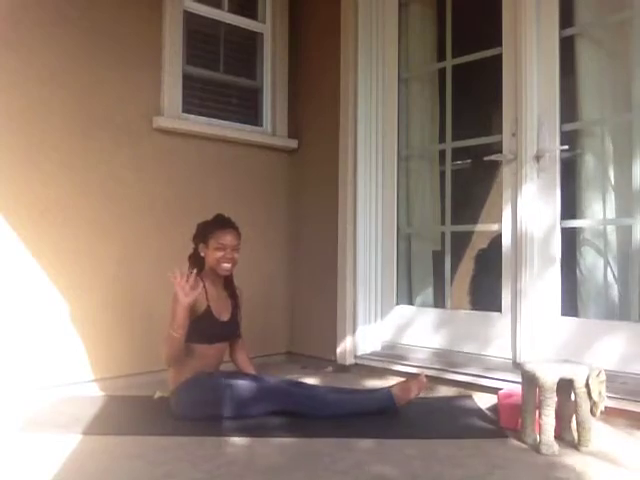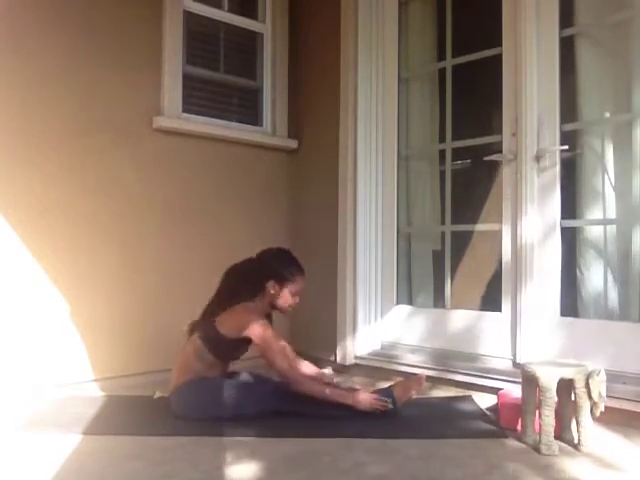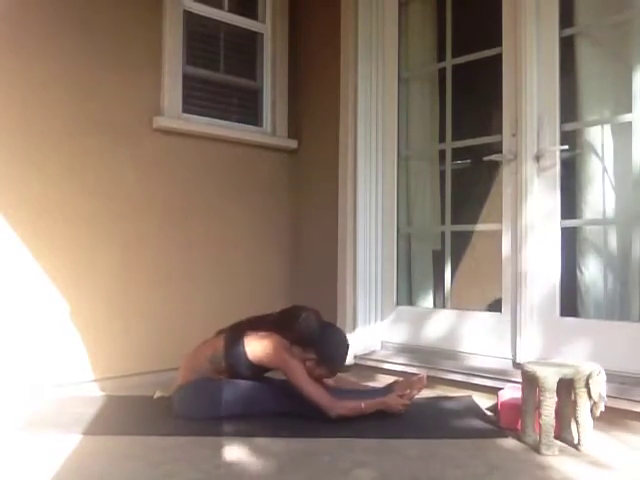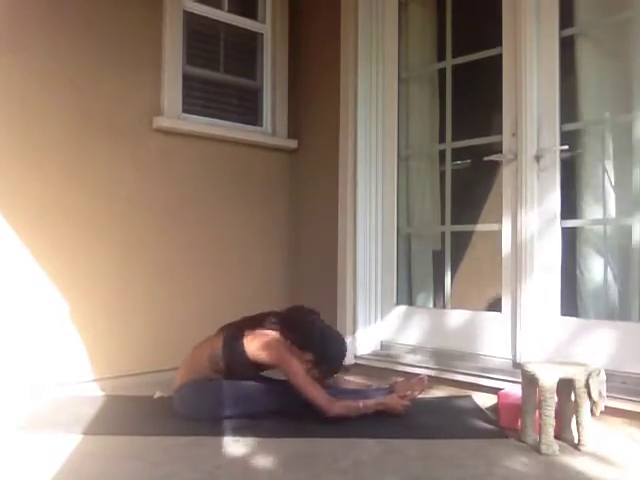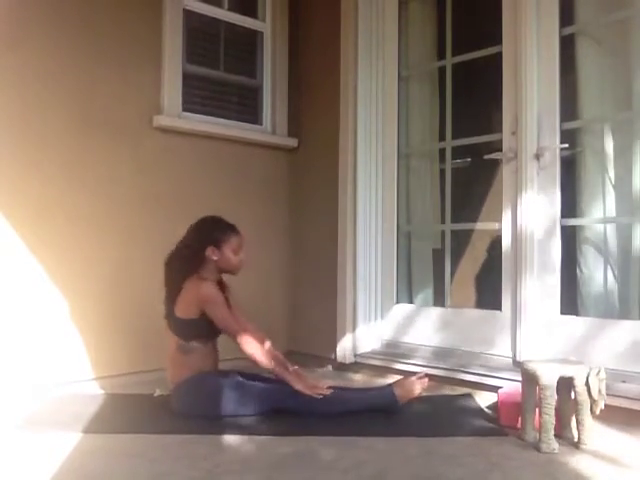
dt=1s
person 1, frame 1
left shoulder: (233, 294)
right shoulder: (193, 291)
right elbow: (171, 358)
left wrist: (261, 384)
right wrist: (182, 306)
left hip: (213, 383)
right hip: (191, 392)
left knee: (288, 387)
right knee: (283, 395)
left ankle: (385, 396)
right ankle: (389, 398)
person 1, frame 2
left shoulder: (256, 312)
right shoulder: (250, 318)
left elbow: (294, 363)
right elbow: (293, 378)
left wrist: (341, 387)
right wrist: (352, 398)
left hip: (207, 385)
right hip: (192, 394)
left knee: (281, 391)
right knee: (283, 397)
left ankle: (386, 396)
right ankle: (387, 399)
person 1, frame 3
left shoulder: (291, 340)
right shoulder: (279, 353)
left elbow: (329, 383)
right elbow: (332, 408)
left wrist: (379, 392)
right wrist: (382, 402)
left hip: (210, 383)
right hip: (194, 393)
left knee: (291, 392)
right knee: (285, 399)
person 1, frame 4
left shoulder: (288, 338)
right shoulder: (280, 350)
left elbow: (320, 383)
right elbow: (329, 408)
left wrist: (378, 393)
right wrist: (381, 403)
left hip: (210, 384)
right hip: (195, 394)
left knee: (295, 393)
right knee: (286, 398)
left ankle: (386, 392)
person 1, frame 5
left shoulder: (215, 285)
right shoulder: (203, 289)
left elbow: (251, 331)
right elbow: (245, 341)
left wrist: (289, 369)
right wrist: (291, 378)
left hip: (208, 382)
right hip: (193, 392)
left knee: (284, 388)
right knee: (286, 397)
left ankle: (387, 394)
right ankle: (390, 397)
